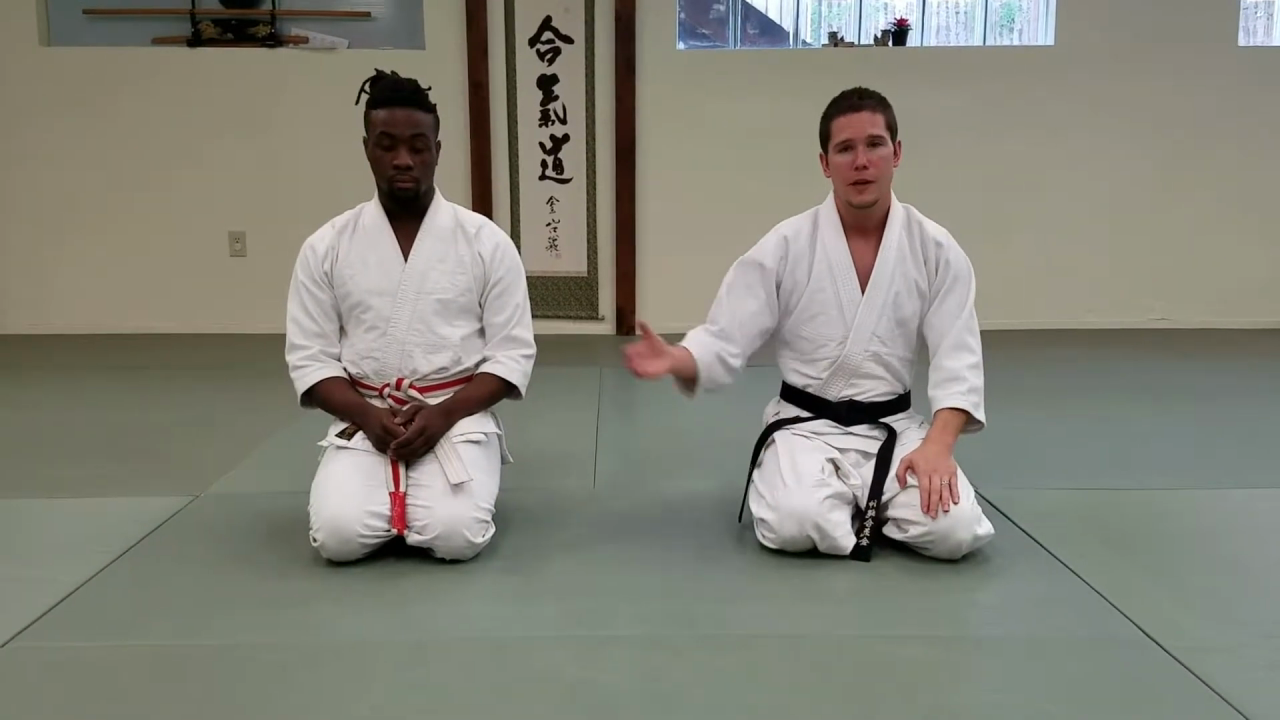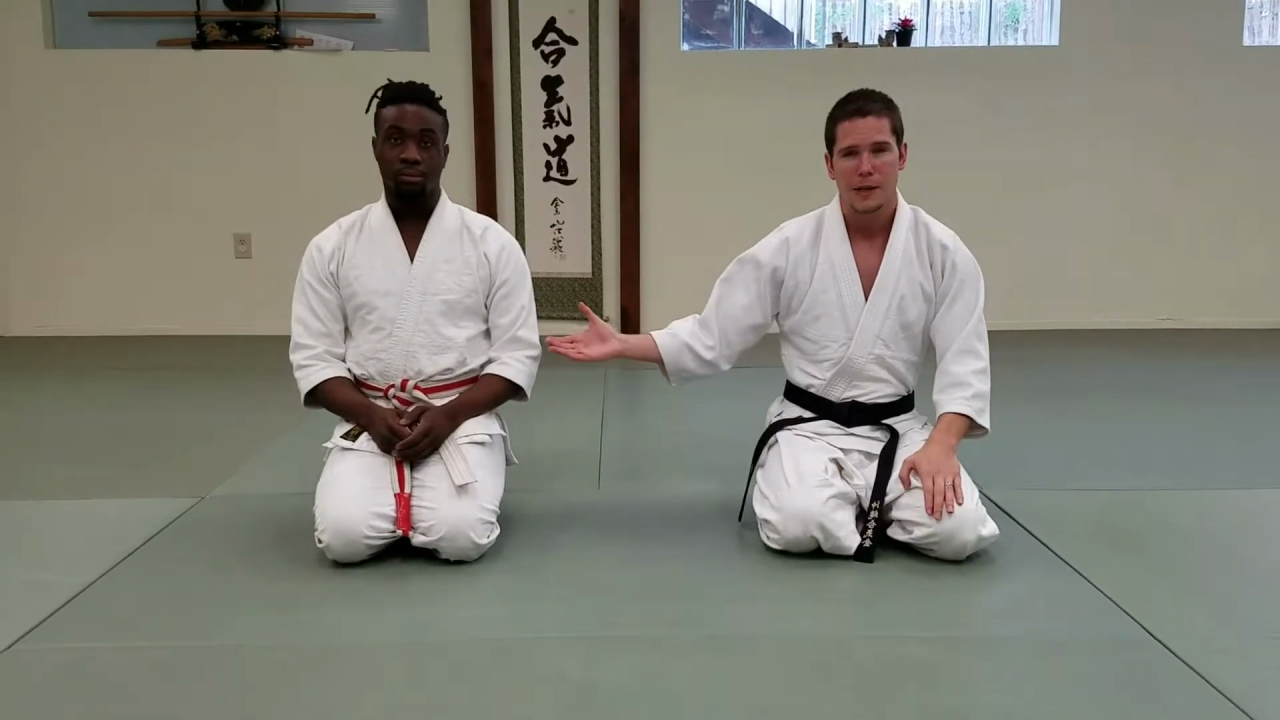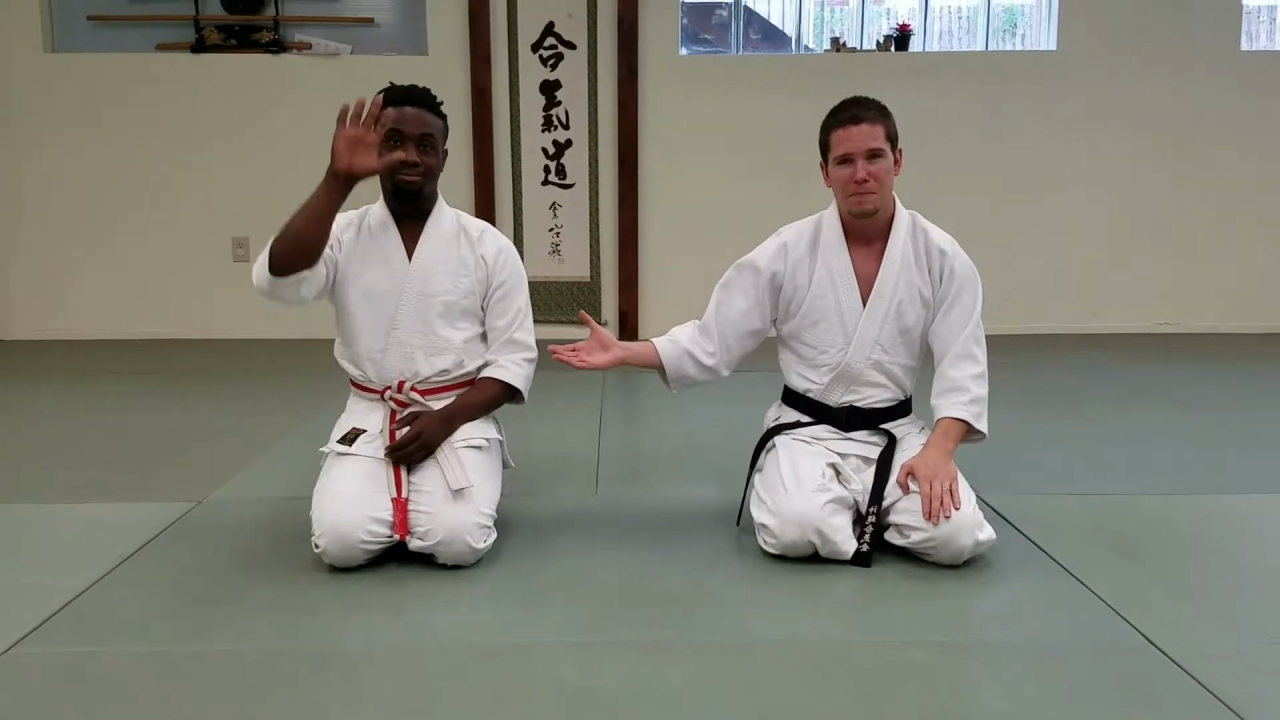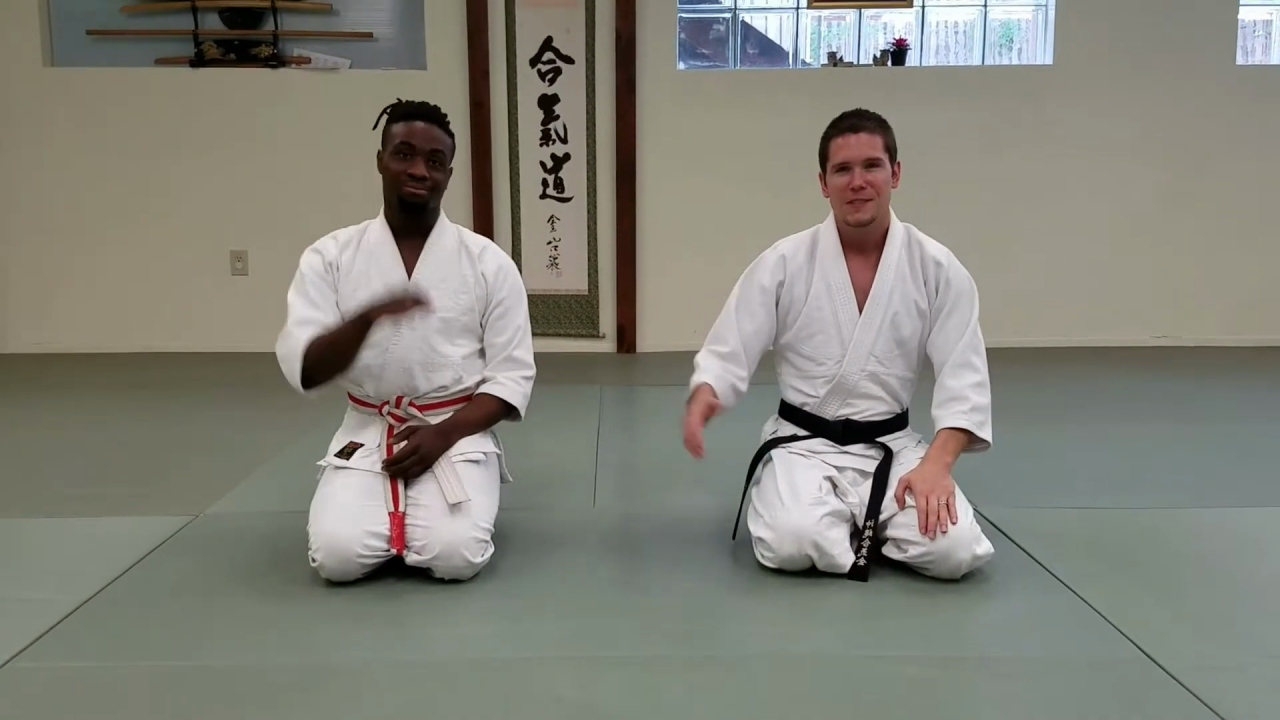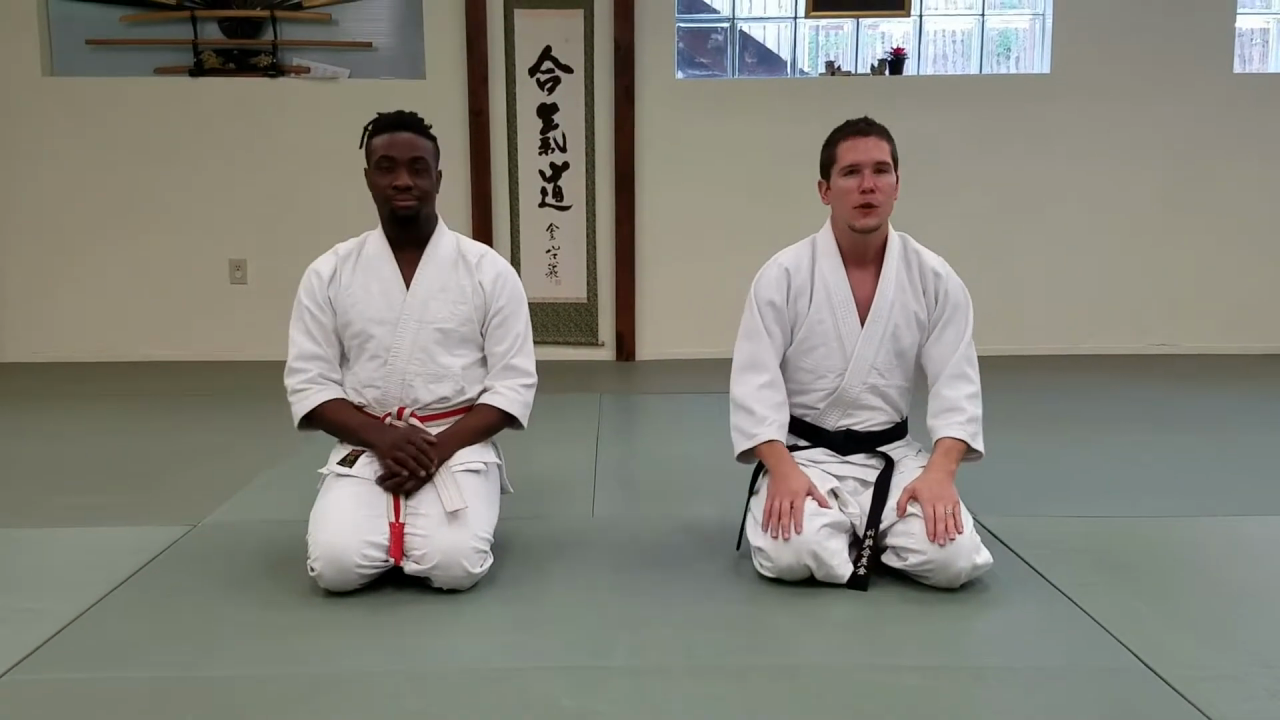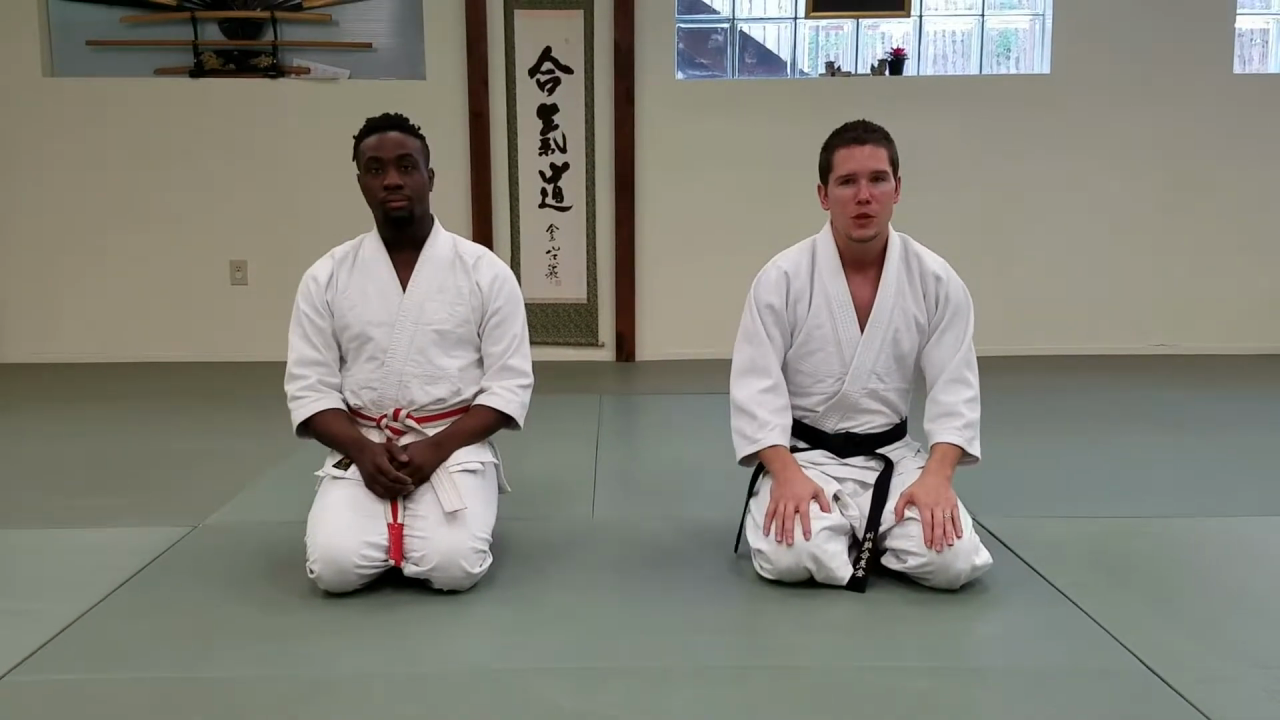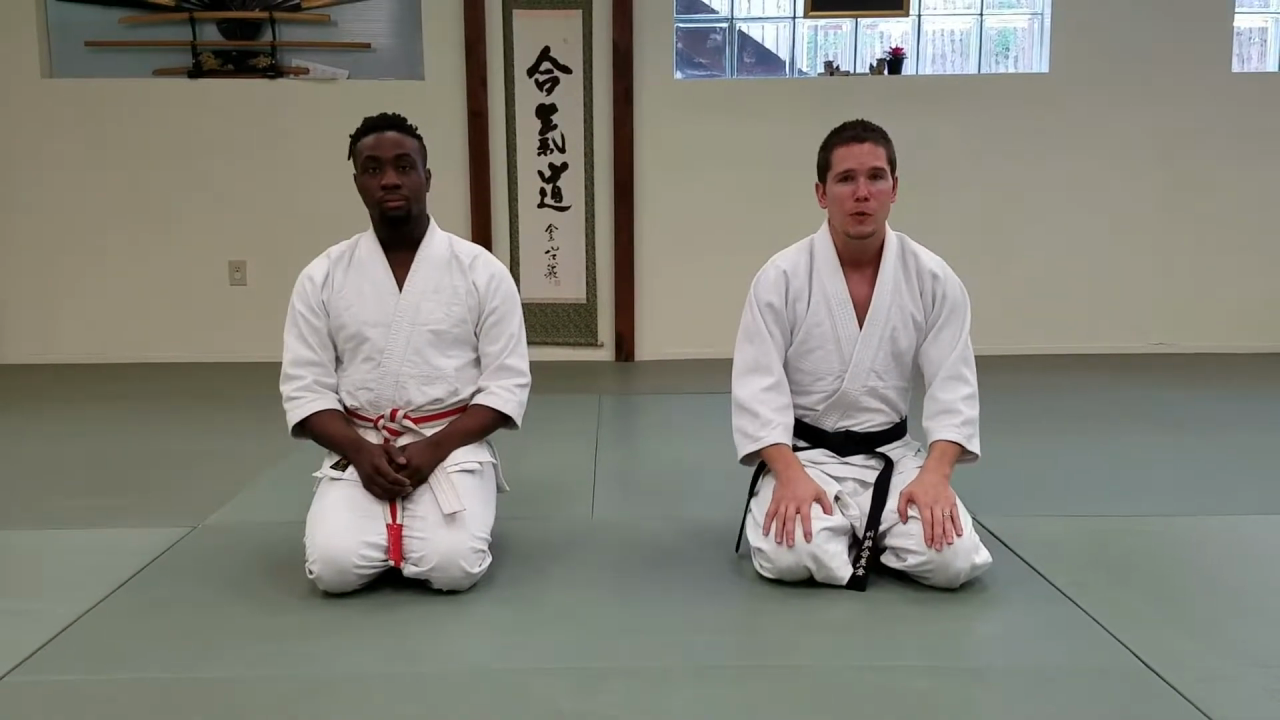
dt=0.4s
person 1, frame 1
left shoulder: (485, 242)
right shoulder: (326, 247)
left elbow: (511, 353)
right elbow: (310, 357)
left wrist: (443, 414)
right wrist: (368, 416)
left hip: (456, 416)
right hip: (365, 419)
left knee: (456, 535)
right knee: (339, 536)
left ankle: (430, 492)
right ankle: (396, 495)
person 1, frame 2
left shoulder: (491, 242)
right shoulder: (332, 247)
left elbow: (518, 353)
right elbow: (311, 357)
left wrist: (448, 415)
right wrist: (369, 412)
left hip: (462, 416)
right hip: (373, 421)
left knee: (461, 536)
right knee: (344, 538)
left ankle: (436, 493)
right ankle: (400, 496)
person 1, frame 3
left shoulder: (488, 246)
right shoulder: (339, 237)
left elbow: (514, 357)
right elbow: (277, 278)
left wrist: (443, 420)
right wrist: (338, 178)
left hip: (457, 419)
right hip: (369, 419)
left knee: (458, 542)
right knee: (340, 542)
left ankle: (435, 495)
right ankle: (392, 498)
person 1, frame 4
left shoulder: (489, 262)
right shoulder: (332, 256)
left elbow: (512, 373)
right elbow: (303, 366)
left wrist: (442, 433)
right wrist: (366, 318)
left hip: (455, 434)
right hip: (367, 434)
left knee: (455, 557)
right knee: (338, 557)
left ankle: (424, 511)
right ankle: (396, 514)
person 1, frame 5
left shoulder: (488, 270)
right shoulder: (328, 273)
left elbow: (513, 383)
right elbow: (310, 383)
left wrist: (438, 447)
right wrist: (378, 436)
left hip: (457, 444)
right hip: (366, 445)
left knee: (454, 565)
right knee: (336, 566)
left ankle: (423, 523)
right ankle: (396, 526)
person 1, frame 6
left shoulder: (485, 271)
right shoulder: (327, 277)
left elbow: (509, 385)
right elbow: (310, 388)
left wrist: (435, 448)
right wrist: (364, 450)
left hip: (454, 444)
right hip: (363, 448)
left knee: (452, 566)
right knee: (335, 567)
left ankle: (423, 523)
right ankle: (391, 524)
person 1, frame 7
left shoulder: (481, 270)
right shoulder: (322, 277)
left elbow: (507, 383)
right elbow: (305, 389)
left wrist: (434, 448)
right wrist: (362, 451)
left hip: (452, 444)
right hip: (361, 448)
left knee: (453, 566)
right knee: (335, 568)
left ankle: (421, 521)
right ankle: (390, 521)
person 2, frame 1
left shoulder: (936, 249)
right shoulder: (784, 246)
left elbow: (959, 358)
right elbow: (723, 341)
left wrist: (937, 446)
right wrist: (672, 359)
left hip: (893, 428)
right hip: (807, 427)
left knee: (957, 532)
right knee: (795, 527)
left ankle: (873, 505)
person 2, frame 2
left shoulder: (943, 252)
right shoulder: (788, 247)
left elbow: (965, 361)
right elbow: (711, 336)
left wrist: (941, 446)
right wrist: (619, 344)
left hip: (898, 429)
right hip: (810, 426)
left knee: (959, 531)
right knee: (799, 526)
left ankle: (869, 503)
right ankle: (857, 503)
person 2, frame 3
left shoulder: (941, 257)
right shoulder: (786, 252)
left elbow: (963, 365)
right elbow: (712, 341)
left wrist: (938, 450)
right wrist: (622, 352)
left hip: (895, 432)
right hip: (808, 430)
left knee: (956, 536)
right knee: (796, 530)
left ankle: (862, 509)
right ankle: (849, 509)
person 2, frame 4
left shoulder: (938, 269)
right shoulder: (783, 263)
left elbow: (963, 376)
right elbow: (726, 355)
left wrist: (936, 463)
right wrist: (703, 401)
left hip: (892, 447)
right hip: (803, 444)
left knee: (952, 551)
right knee: (790, 544)
left ankle: (863, 527)
right ankle: (854, 528)
person 2, frame 5
left shoulder: (934, 278)
right shoulder: (783, 274)
left elbow: (957, 384)
right elbow: (754, 383)
left wrist: (940, 472)
right wrist: (783, 471)
left hip: (893, 455)
right hip: (804, 455)
left knee: (953, 560)
right knee: (792, 555)
left ankle: (862, 535)
person 2, frame 6
left shoulder: (936, 280)
right shoulder: (782, 277)
left elbow: (954, 388)
right elbow: (756, 387)
left wrist: (935, 477)
right wrist: (787, 475)
left hip: (893, 456)
right hip: (805, 456)
left knee: (952, 561)
right knee: (790, 557)
left ankle: (864, 536)
right ankle: (853, 535)
person 2, frame 7
left shoulder: (933, 279)
right shoulder: (781, 276)
left elbow: (953, 386)
right elbow: (757, 387)
left wrist: (935, 474)
right wrist: (790, 475)
left hip: (892, 455)
right hip: (804, 455)
left knee: (951, 559)
right knee: (789, 556)
left ankle: (863, 535)
right ankle: (857, 537)
